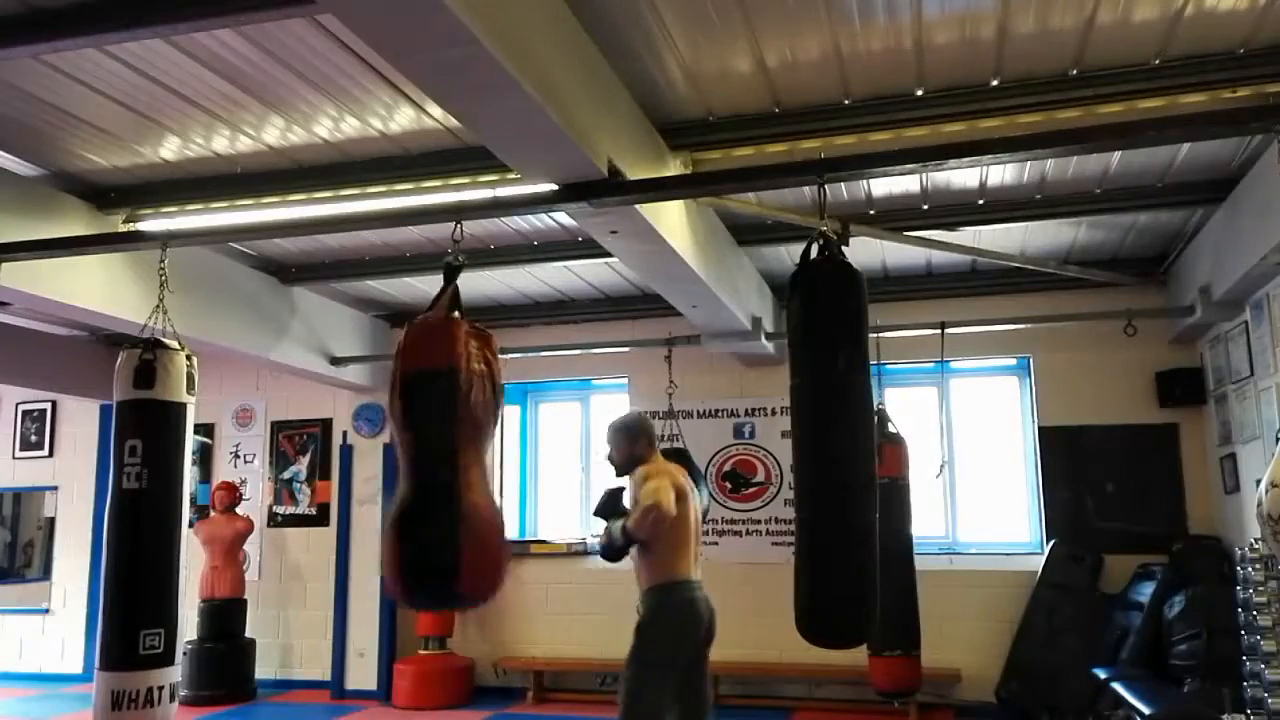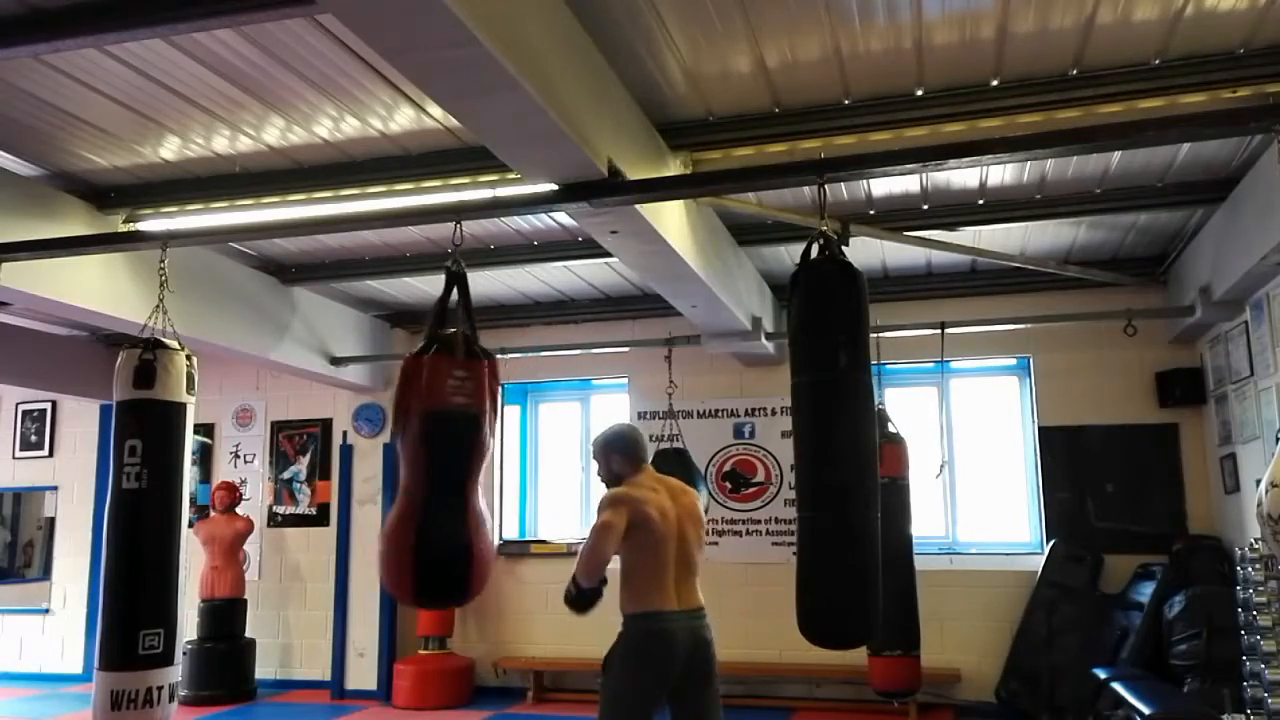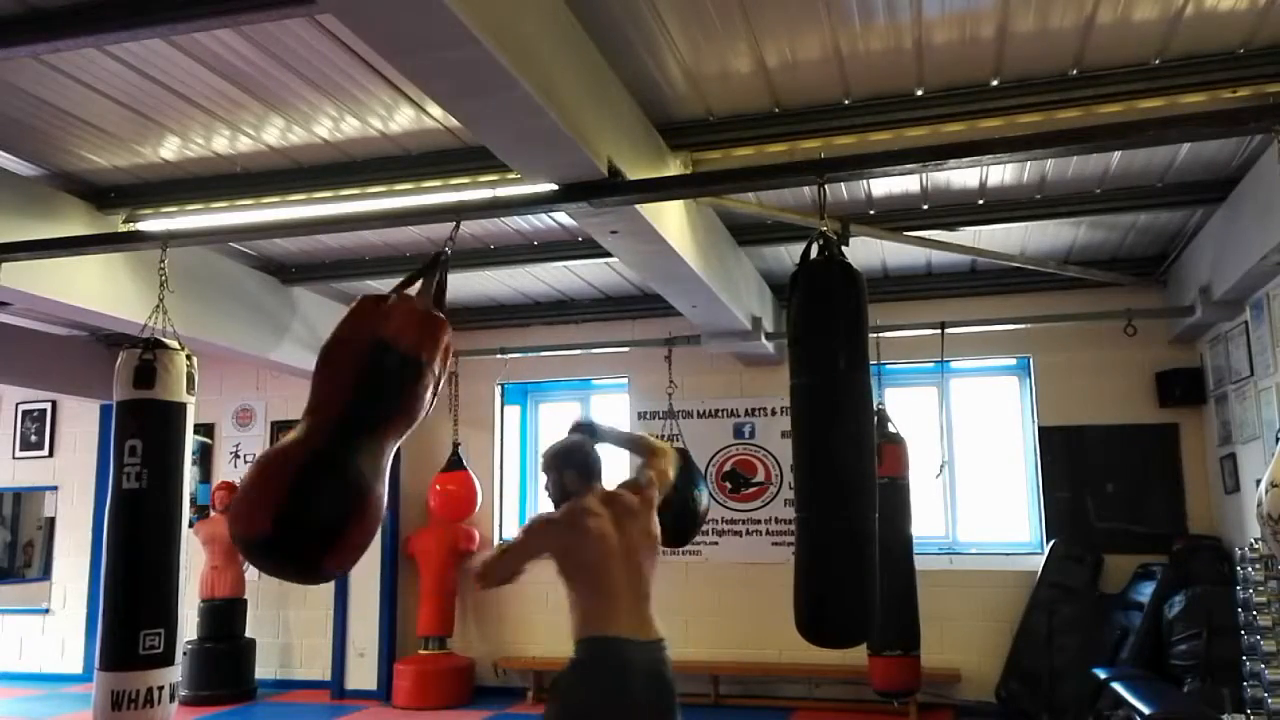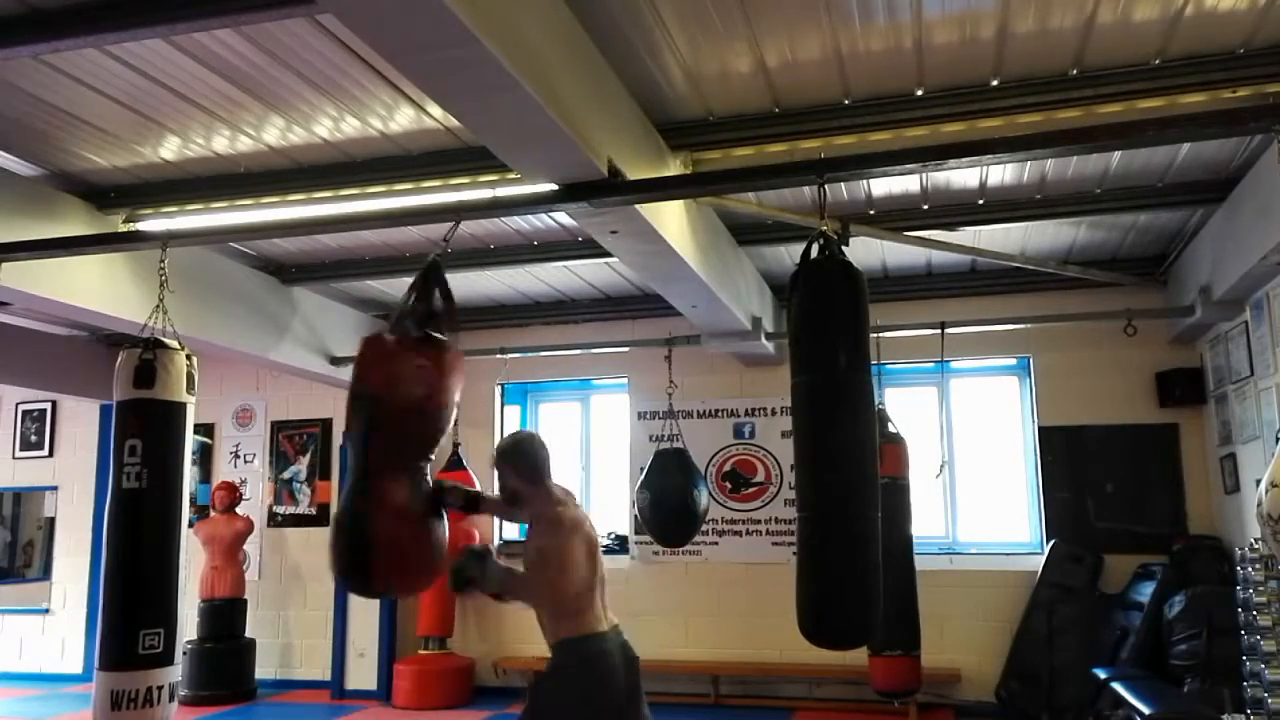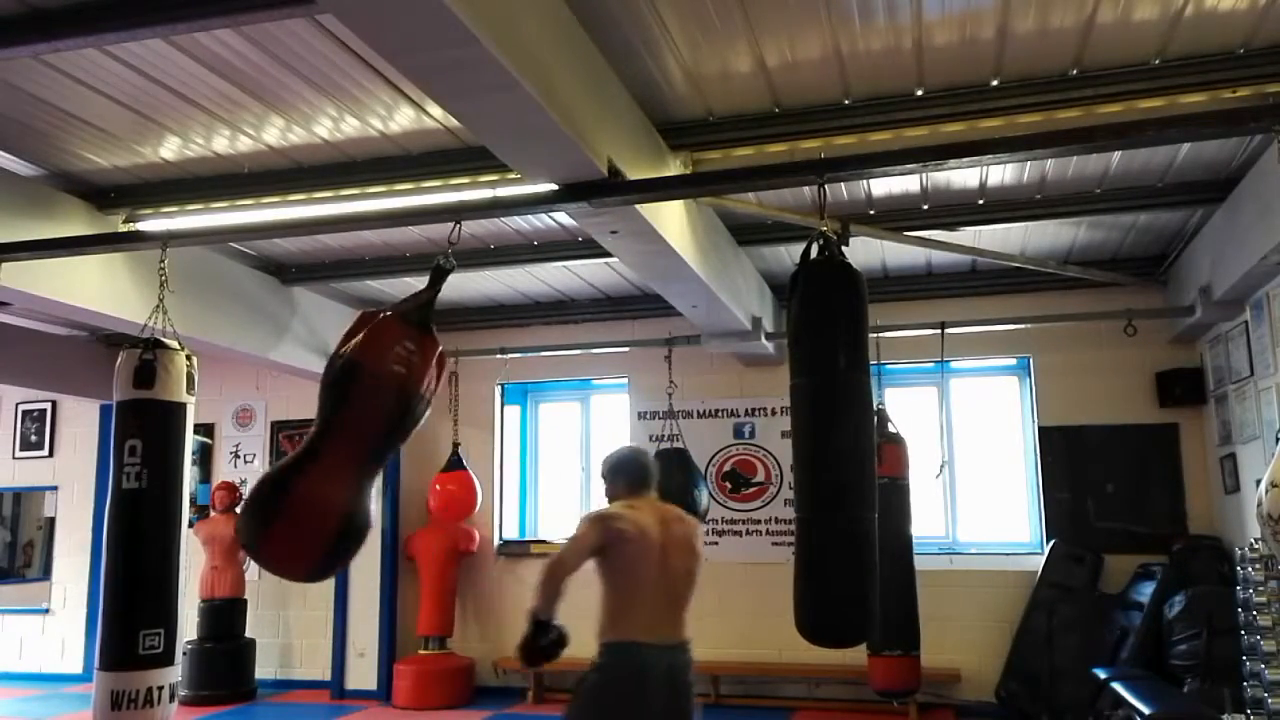
dt=1s
person 1, frame 1
left shoulder: (649, 476)
right shoulder: (676, 476)
left elbow: (658, 511)
left wrist: (618, 531)
right wrist: (626, 525)
left hip: (669, 608)
right hip: (695, 605)
person 1, frame 2
left shoulder: (621, 498)
right shoulder: (689, 496)
left elbow: (593, 561)
left wrist: (582, 583)
left hip: (650, 634)
right hip: (697, 629)
person 1, frame 3
left shoulder: (557, 525)
right shoulder: (637, 499)
left elbow: (488, 575)
right elbow: (661, 453)
left wrist: (513, 553)
right wrist: (601, 433)
left hip: (603, 663)
right hip: (653, 662)
person 1, frame 4
left shoulder: (557, 519)
right shoulder: (559, 501)
left elbow: (566, 597)
right elbow: (511, 507)
left wrist: (495, 576)
right wrist: (466, 498)
left hip: (582, 661)
right hip: (615, 653)
person 1, frame 5
left shoulder: (608, 520)
right shoulder: (690, 528)
left elbow: (557, 570)
left wrist: (541, 624)
left hip: (624, 664)
right hip: (676, 662)
